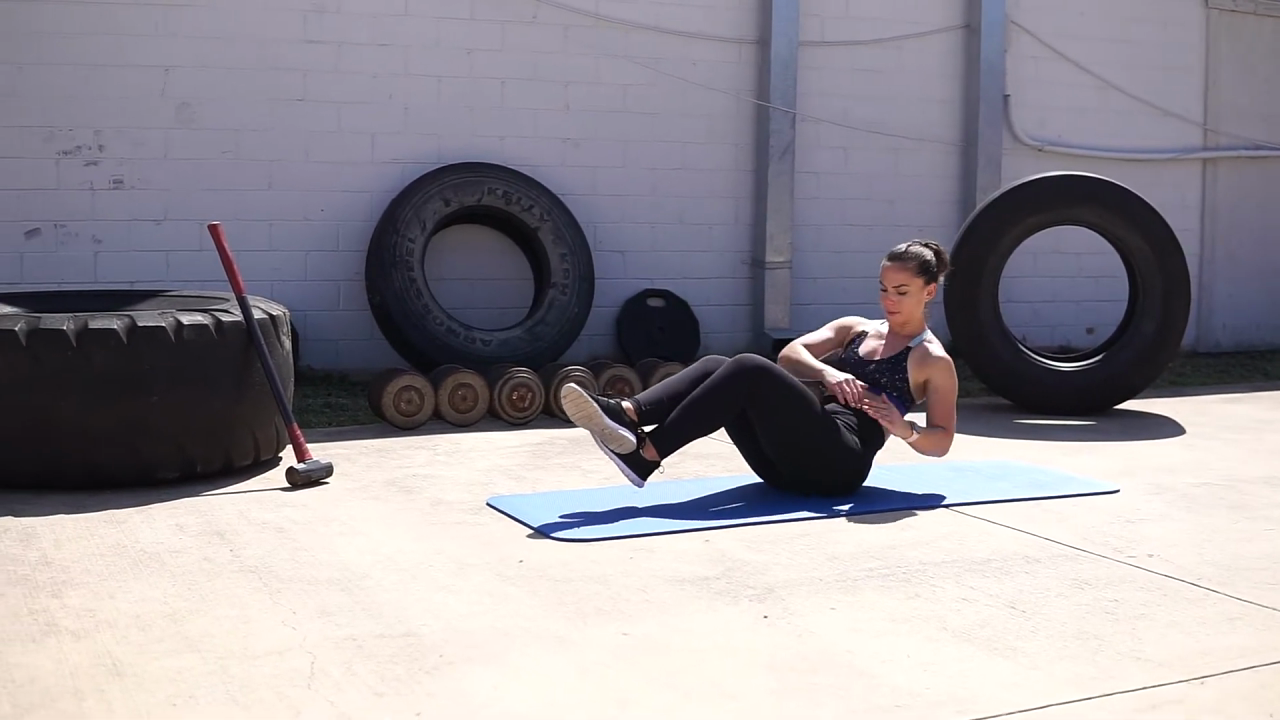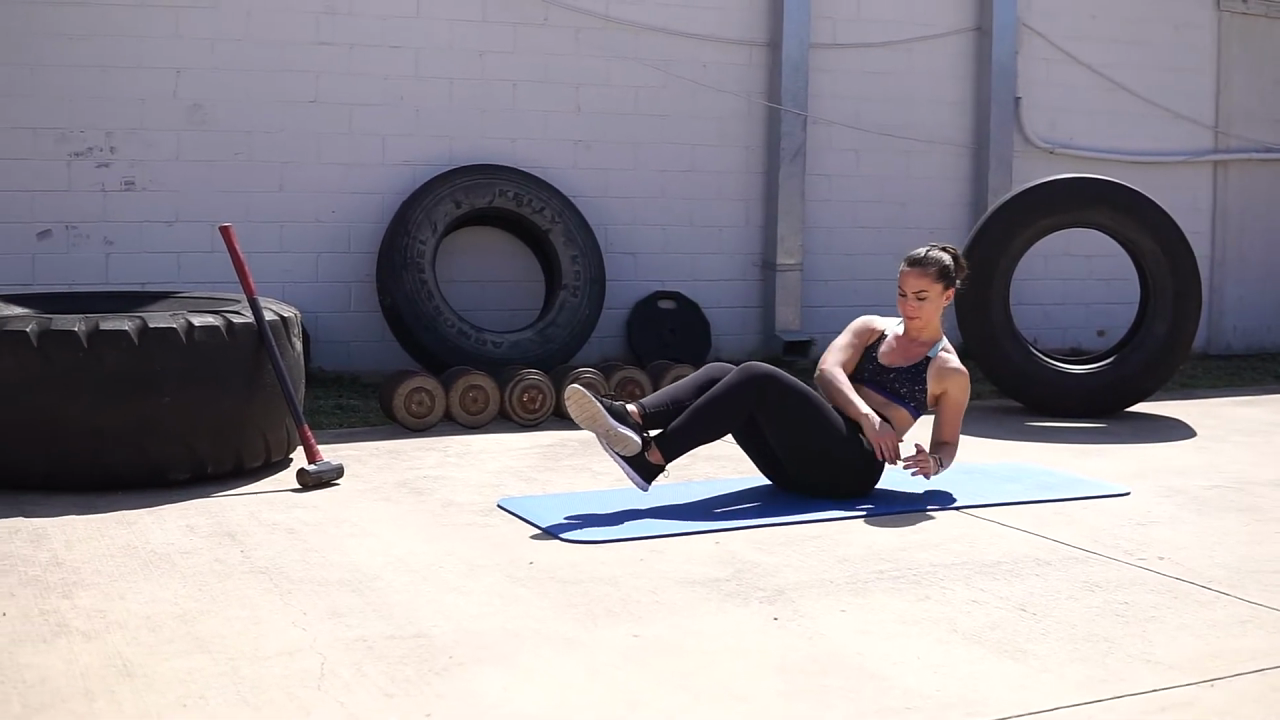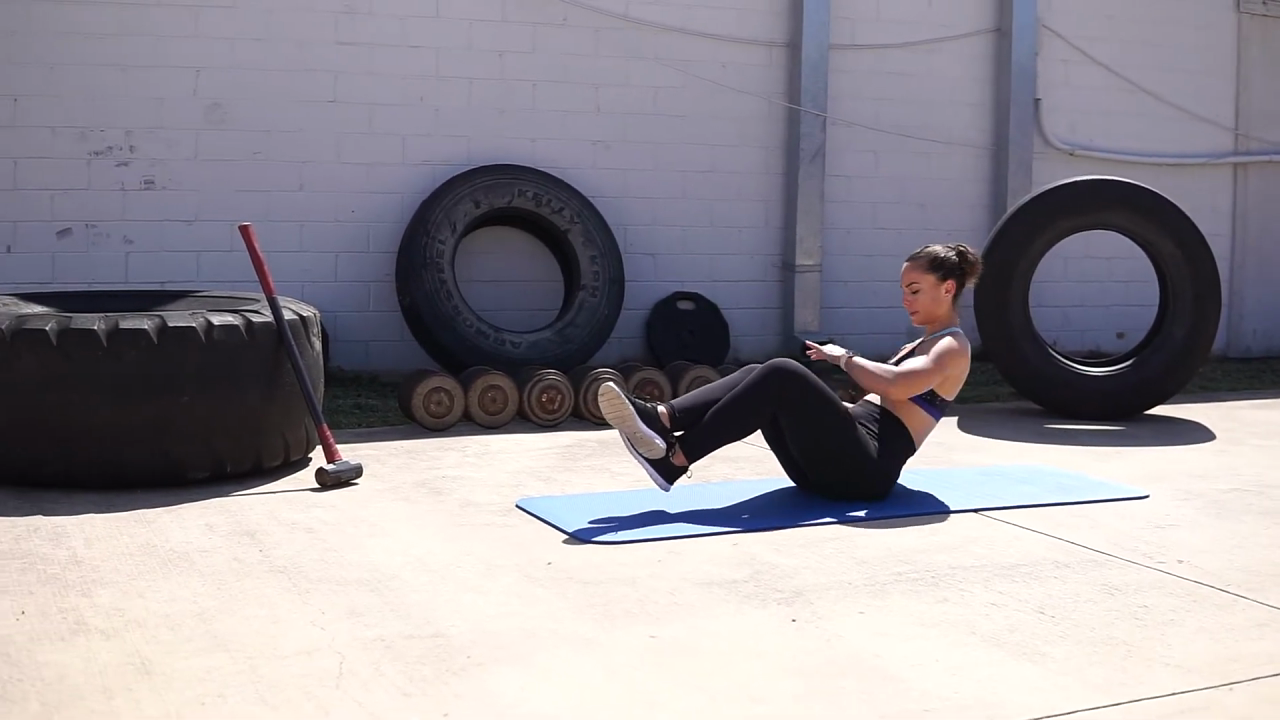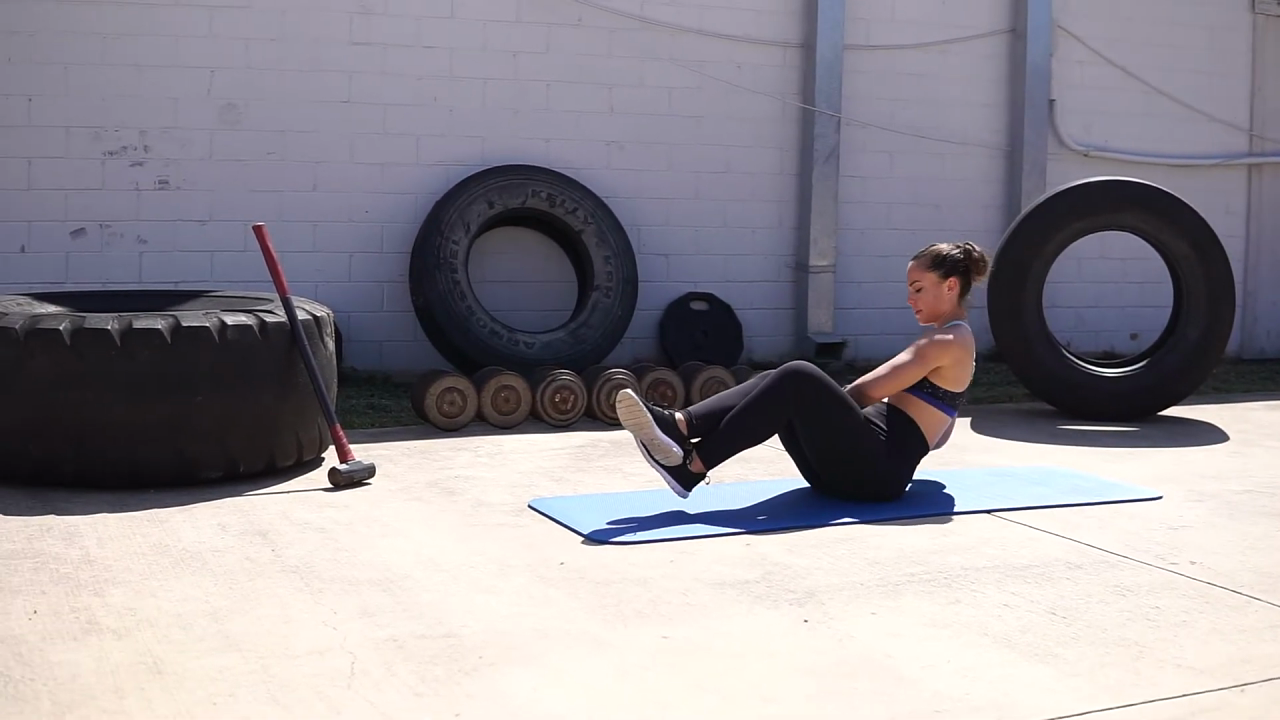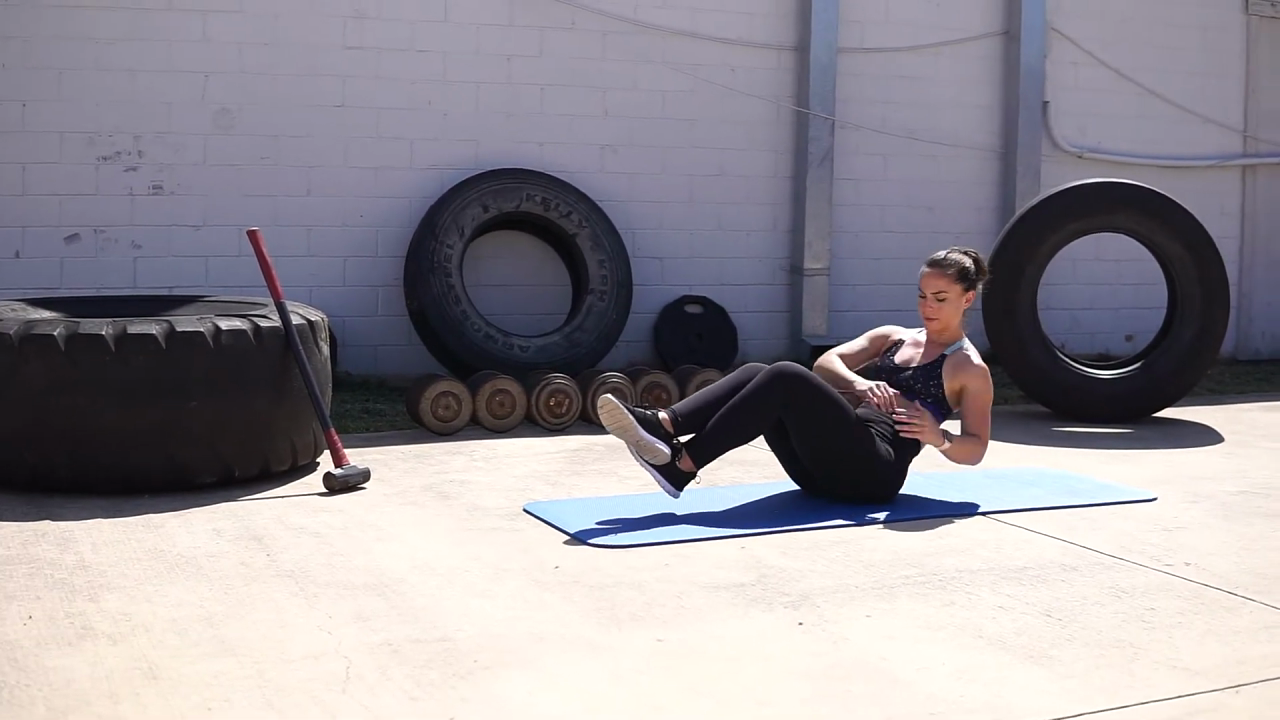
dt=0.3s
person 1, frame 1
left shoulder: (934, 360)
right shoulder: (858, 329)
left elbow: (940, 439)
right elbow: (789, 355)
left wrist: (906, 429)
right wrist: (825, 372)
left hip: (837, 462)
right hip: (790, 461)
left knee: (748, 369)
right knee: (715, 366)
left ankle: (647, 453)
right ankle: (625, 413)
person 1, frame 2
left shoulder: (950, 372)
right shoulder: (873, 328)
left elbow: (946, 447)
right elbow: (829, 370)
left wrist: (930, 462)
right wrist: (869, 417)
left hip: (849, 465)
right hip: (804, 464)
left knee: (757, 379)
right knee: (720, 374)
left ankle: (652, 456)
right ankle: (629, 416)
person 1, frame 3
left shoulder: (953, 349)
right shoulder: (917, 344)
left elbow: (896, 386)
left wrist: (843, 358)
left hip: (865, 469)
right hip: (826, 465)
left knee: (782, 374)
right knee: (756, 375)
left ankle: (675, 458)
right ankle: (658, 418)
person 1, frame 4
left shoulder: (952, 342)
right shoulder: (942, 345)
left elbow: (879, 386)
right elbow: (938, 436)
left wrist: (845, 395)
left hip: (878, 471)
right hip: (841, 467)
left knee: (798, 377)
right knee: (774, 381)
left ankle: (692, 464)
right ankle: (676, 424)
person 1, frame 5
left shoulder: (969, 367)
right shoulder: (895, 337)
left elbow: (975, 448)
right elbow: (826, 364)
left wrist: (937, 437)
right wrist: (857, 383)
left hip: (873, 470)
right hip: (826, 469)
left knee: (785, 377)
right knee: (754, 374)
left ankle: (682, 464)
right ankle: (660, 424)
